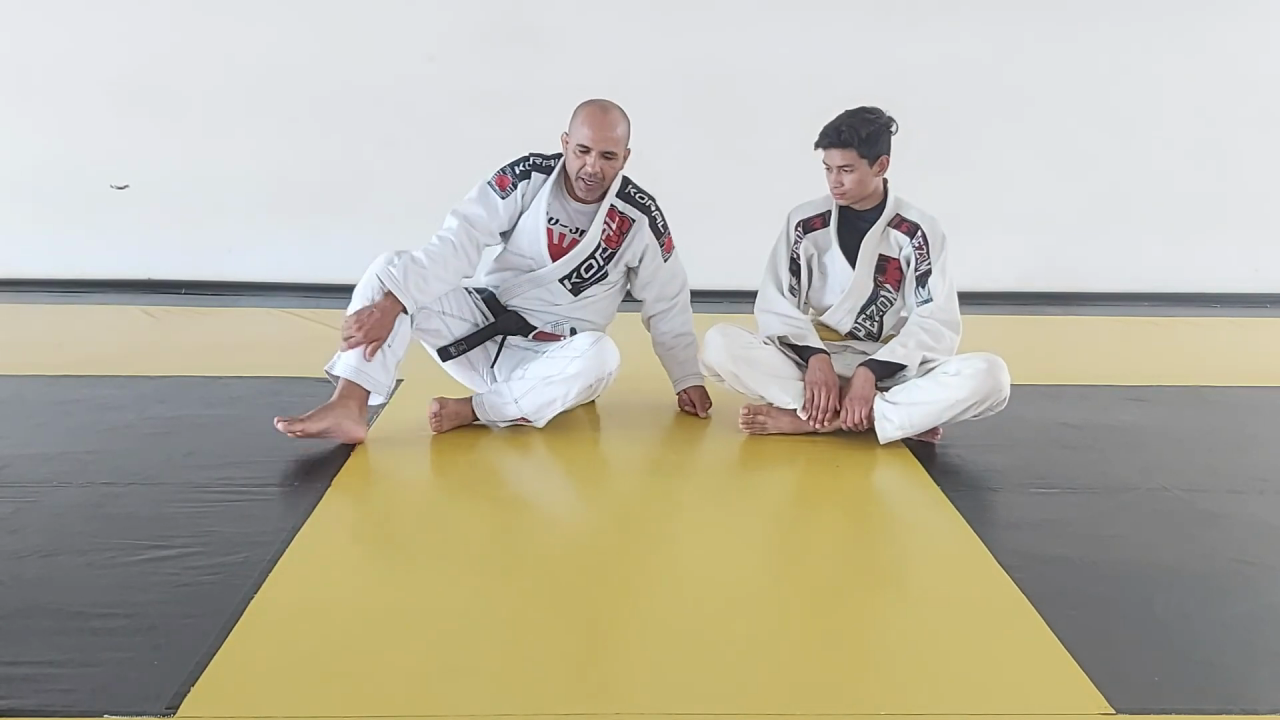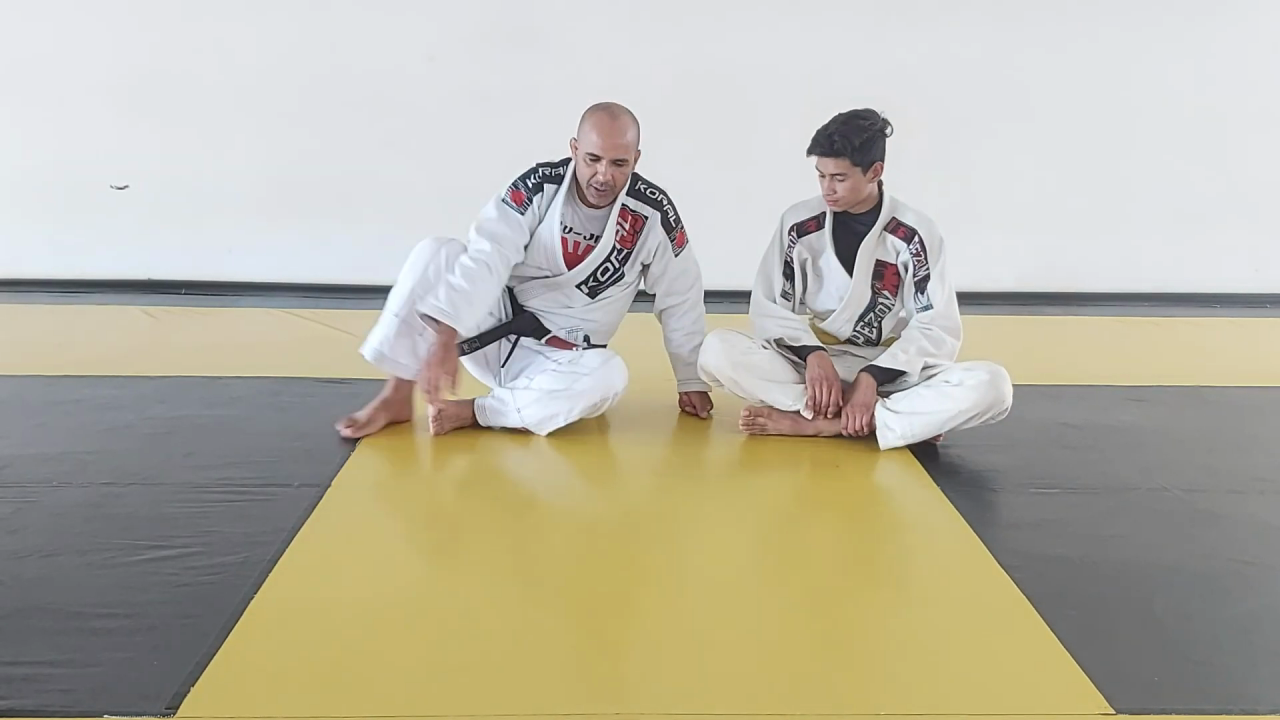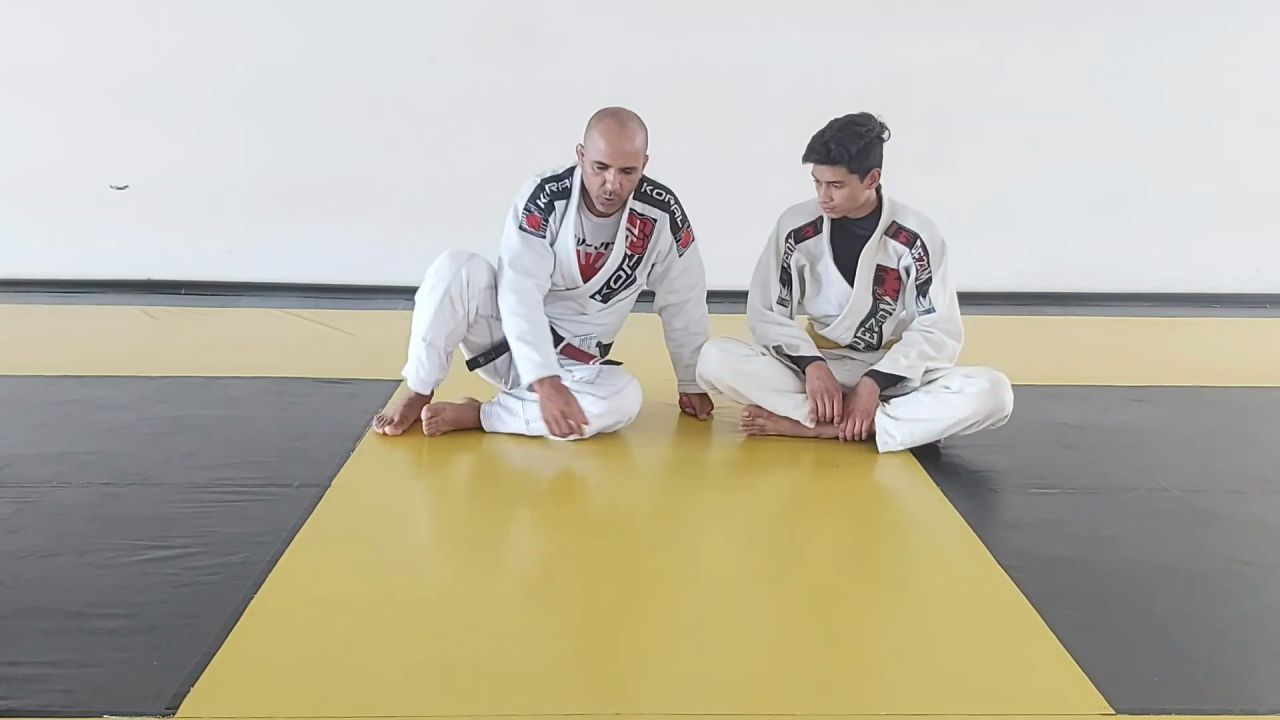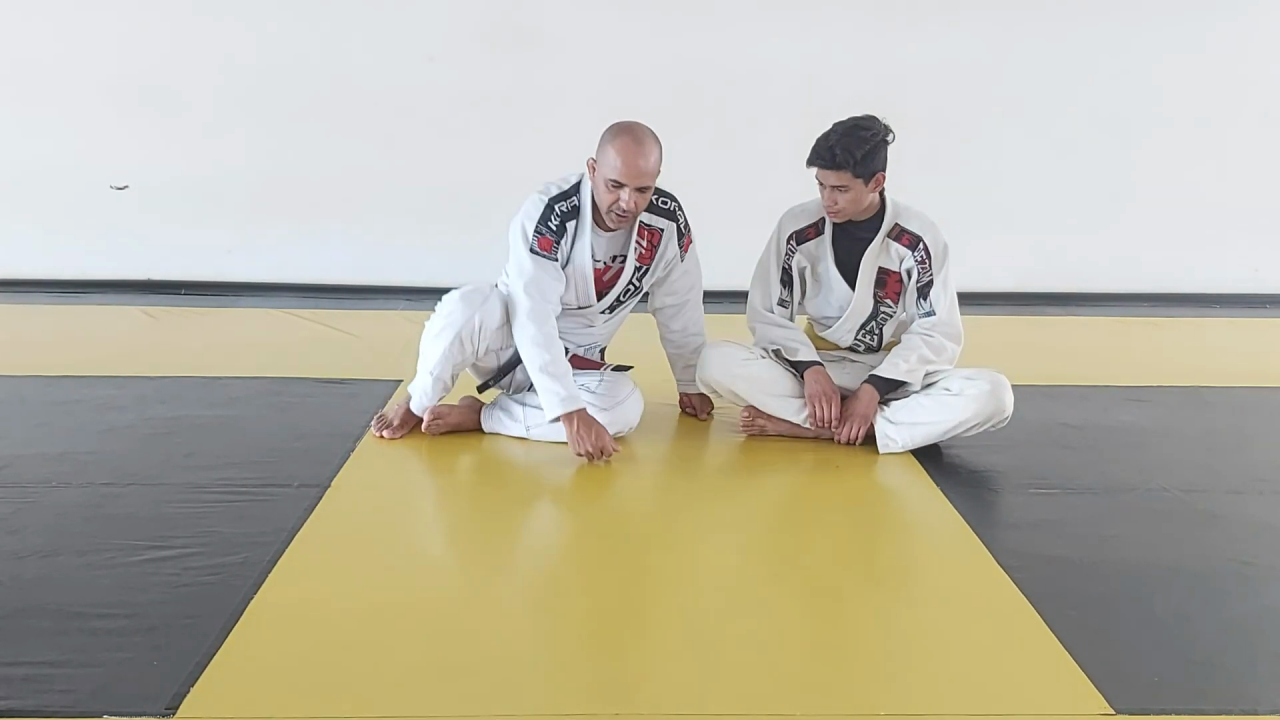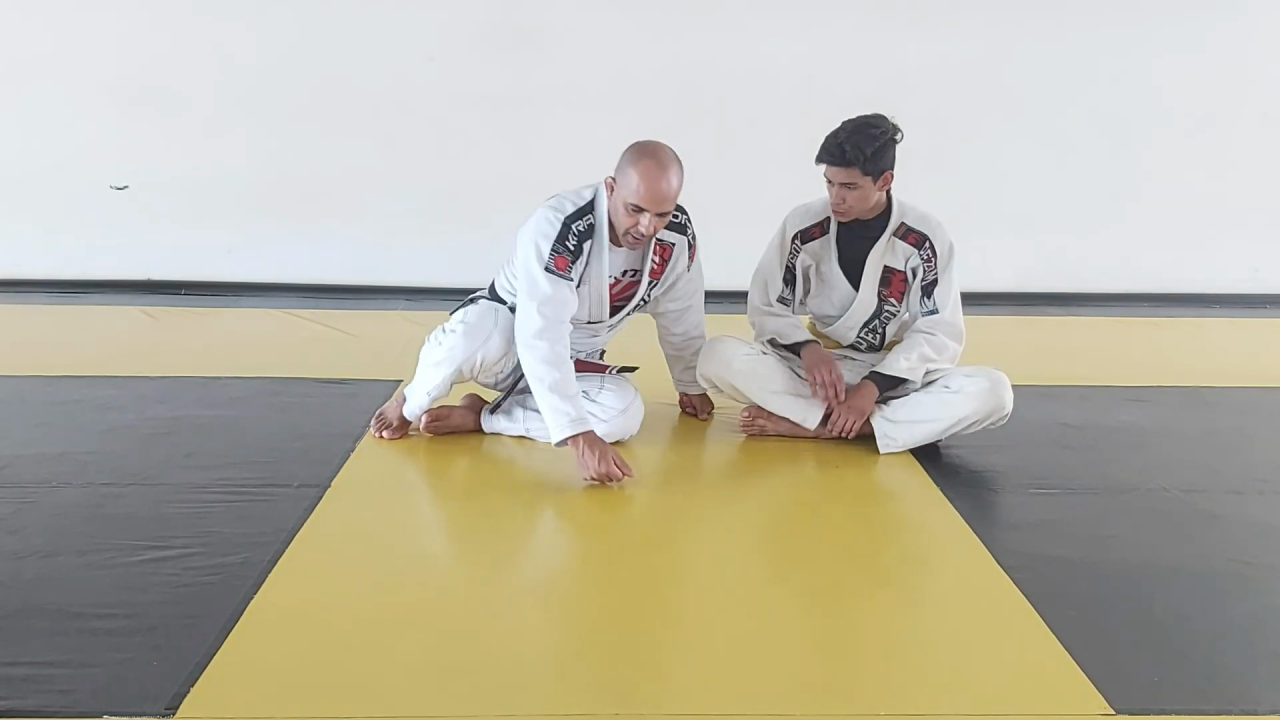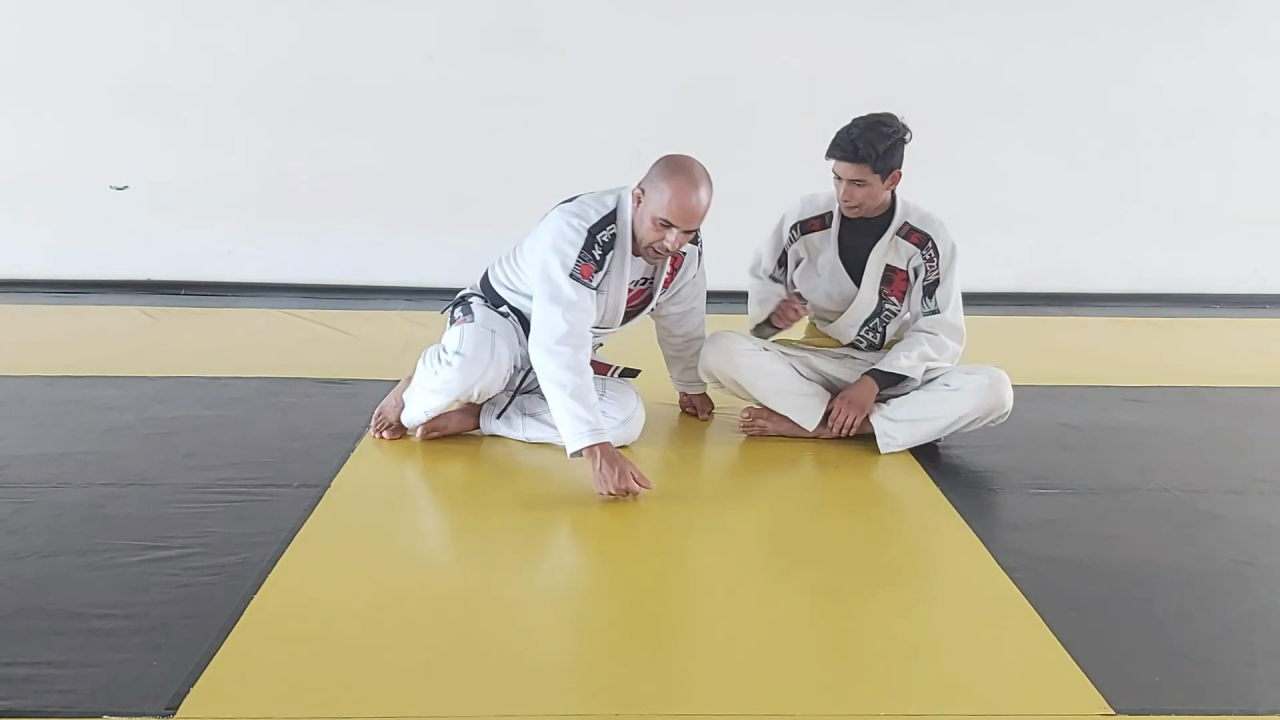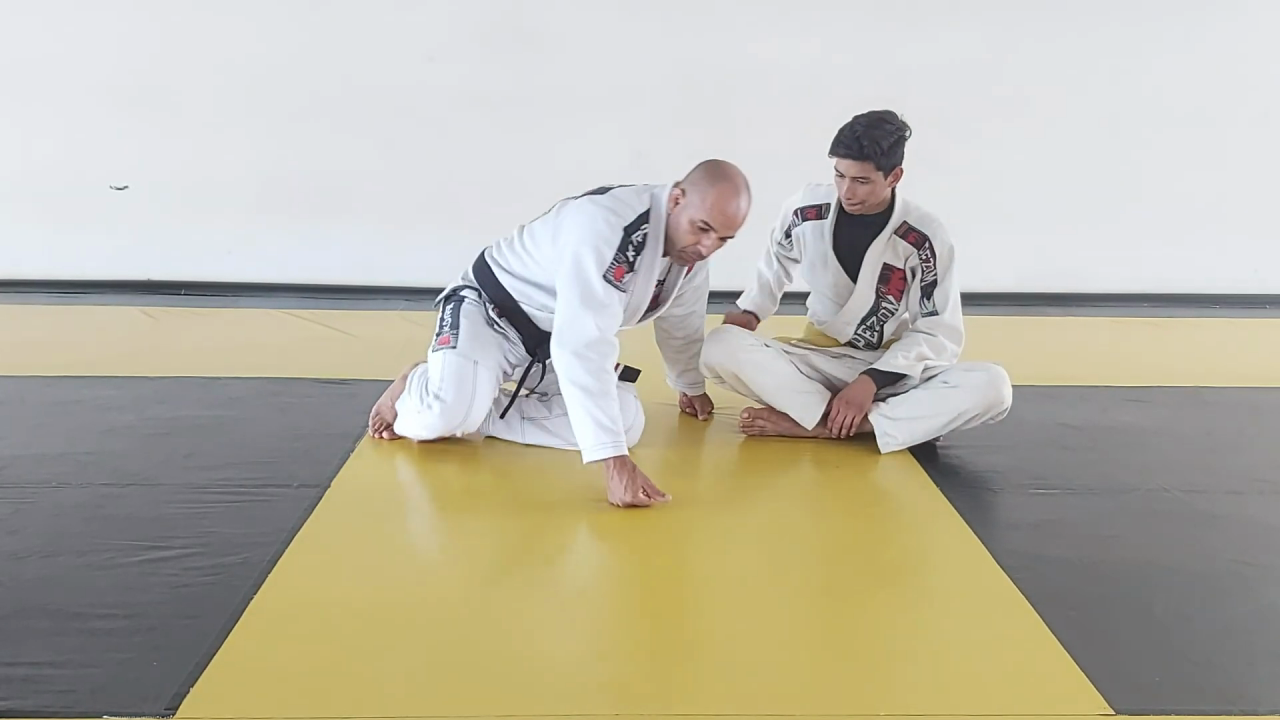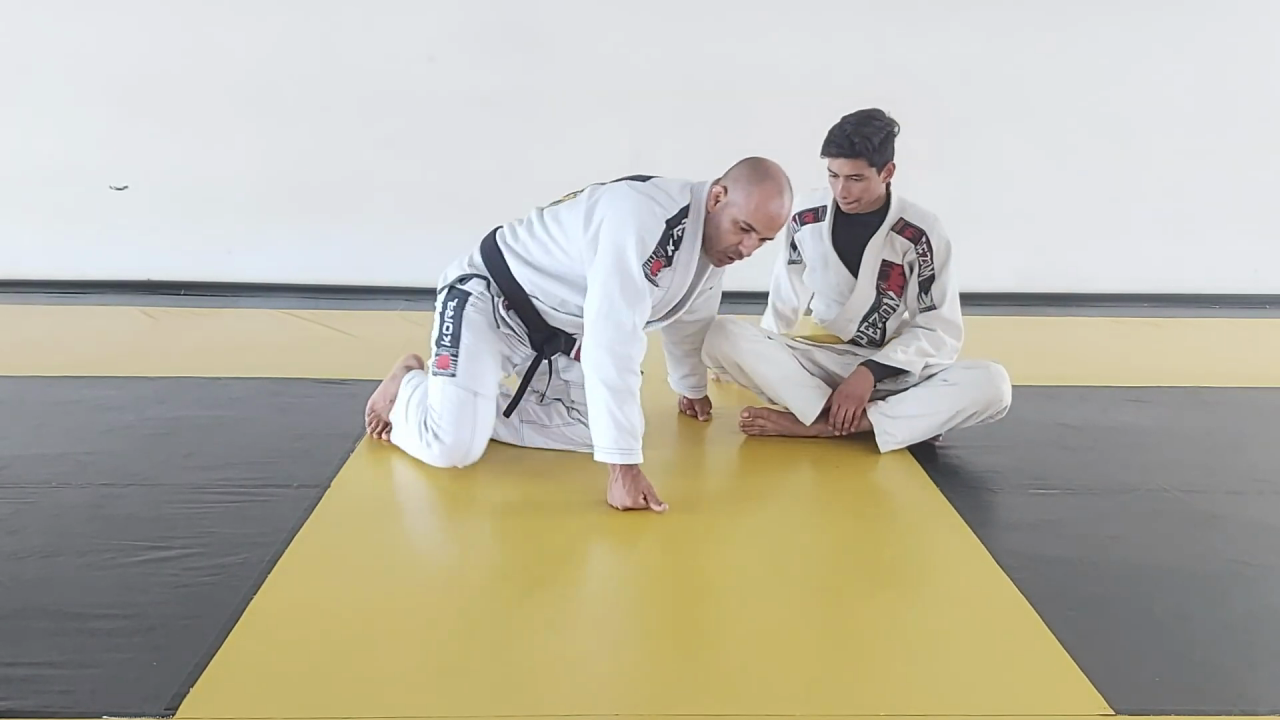
dt=0.2s
person 1, frame 1
left shoulder: (640, 217)
right shoulder: (526, 177)
left elbow: (668, 303)
right elbow: (456, 244)
left wrist: (687, 379)
right wrist: (389, 303)
left hip: (551, 359)
right hip: (483, 330)
left knee: (599, 356)
right knee: (394, 266)
left ankle: (473, 410)
right ankle: (348, 407)
person 1, frame 2
left shoulder: (655, 213)
right shoulder: (536, 185)
left elbow: (680, 300)
right elbow: (483, 261)
left wrist: (691, 381)
right wrist: (445, 337)
left hip: (563, 358)
right hip: (497, 329)
left knee: (608, 377)
right knee: (438, 253)
left ankle: (475, 412)
right ankle: (398, 394)
person 1, frame 3
left shoulder: (662, 213)
right shoulder: (543, 196)
left elbow: (683, 301)
right elbow: (519, 294)
left wrist: (691, 383)
right wrist: (548, 382)
left hip: (574, 358)
right hip: (506, 332)
left knee: (623, 398)
right knee: (456, 268)
left ankle: (479, 416)
right ankle: (418, 395)
person 1, frame 4
left shoulder: (668, 219)
right shoulder: (546, 211)
left elbow: (679, 305)
right elbow: (532, 319)
left wrist: (689, 384)
right wrist: (572, 413)
left hip: (575, 360)
right hip: (511, 334)
left knee: (624, 407)
right knee: (471, 304)
left ankle: (479, 417)
right ankle: (416, 406)
person 1, frame 5
left shoulder: (677, 234)
right shoulder: (556, 225)
left elbow: (680, 314)
right elbow: (539, 341)
left wrist: (689, 386)
right wrist: (582, 438)
left hip: (574, 358)
right hip: (508, 330)
left knee: (624, 412)
right knee: (476, 333)
left ankle: (478, 416)
right ankle: (411, 404)
person 1, frame 6
left shoulder: (681, 243)
right shoulder: (574, 230)
left elbow: (680, 316)
right elbow: (557, 350)
left wrist: (690, 385)
right wrist: (599, 452)
left hip: (568, 357)
right hip: (501, 318)
left knee: (626, 418)
right knee: (474, 366)
left ankle: (477, 414)
right ankle: (413, 397)
person 1, frame 7
left shoulder: (690, 240)
right shoulder: (604, 224)
left elbow: (680, 316)
right elbow: (583, 349)
left wrist: (689, 386)
right wrist: (615, 462)
left hip: (546, 340)
right hip: (488, 308)
left knee: (625, 423)
right knee: (448, 412)
left ankle: (479, 411)
right ankle: (413, 389)
person 1, frame 8
left shoulder: (716, 238)
right shoulder: (645, 216)
left elbow: (687, 317)
right elbow: (614, 345)
left wrist: (691, 387)
right wrist: (624, 467)
left hip: (554, 327)
right hip: (488, 296)
left knee: (605, 423)
right knee: (452, 445)
left ankle: (479, 406)
right ankle: (407, 385)
person 2, frame 1
left shoulder: (919, 230)
right shoulder: (805, 222)
left elbow: (936, 324)
right elbow: (776, 304)
left wrist: (871, 371)
right wrist: (815, 358)
left hip: (891, 366)
right hip: (817, 358)
left knee: (989, 376)
right knee: (719, 345)
left ankle: (811, 418)
person 2, frame 2
left shoulder: (916, 232)
right shoulder: (798, 222)
left elbow: (936, 327)
right elbow: (770, 307)
left wrist: (872, 377)
right wrist: (812, 354)
left hip: (891, 367)
right hip: (816, 360)
left knee: (991, 386)
right knee: (717, 351)
left ankle: (818, 422)
person 2, frame 3
left shoulder: (916, 235)
right shoulder: (795, 226)
left elbow: (936, 330)
right elbow: (768, 313)
left wrist: (874, 383)
right wrist: (812, 366)
left hip: (892, 370)
right hip: (817, 364)
left knee: (992, 393)
right knee: (716, 360)
left ankle: (818, 424)
person 2, frame 4
left shoulder: (919, 238)
right shoulder: (797, 226)
left elbow: (935, 333)
right elbow: (767, 314)
left wrist: (874, 388)
right wrist: (810, 370)
left hip: (892, 372)
right hip: (816, 365)
left knee: (992, 395)
right knee: (716, 365)
left ankle: (817, 425)
person 2, frame 5
left shoulder: (925, 236)
right shoulder: (803, 224)
left elbow: (938, 333)
right elbow: (767, 307)
left wrist: (873, 385)
right wrist: (807, 348)
left hip: (893, 371)
right hip: (818, 364)
left knee: (993, 392)
right knee: (717, 358)
left ankle: (810, 421)
person 2, frame 6
left shoulder: (927, 236)
right shoulder: (805, 218)
left elbow: (939, 333)
right elbow: (765, 279)
left wrist: (873, 382)
right wrist: (775, 307)
left hip: (893, 369)
right hip: (821, 361)
left knee: (993, 390)
right knee: (719, 352)
left ankle: (816, 423)
person 2, frame 7
left shoulder: (925, 235)
right shoulder: (806, 208)
left elbow: (938, 335)
right elbow: (778, 258)
left wrist: (871, 381)
right wrist: (750, 309)
left hip: (891, 368)
right hip: (820, 359)
left knee: (992, 387)
right knee: (720, 347)
left ankle: (818, 423)
person 2, frame 8
left shoulder: (921, 231)
right shoulder: (806, 214)
left elbow: (938, 331)
left wrist: (870, 373)
right wrist: (764, 358)
left hip: (890, 367)
right hip: (822, 359)
left knee: (991, 386)
right knee: (723, 336)
left ankle: (822, 423)
